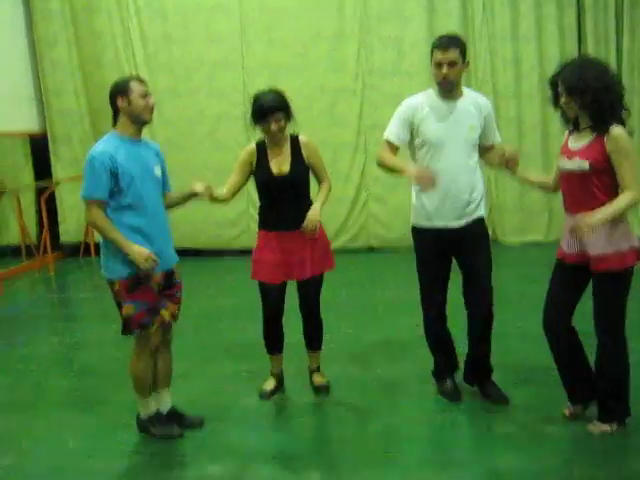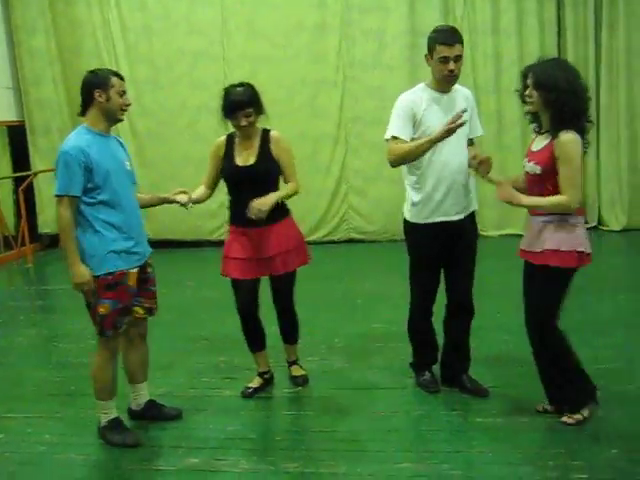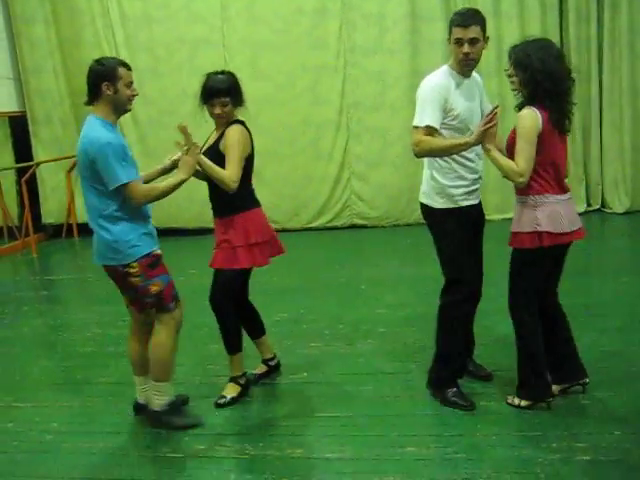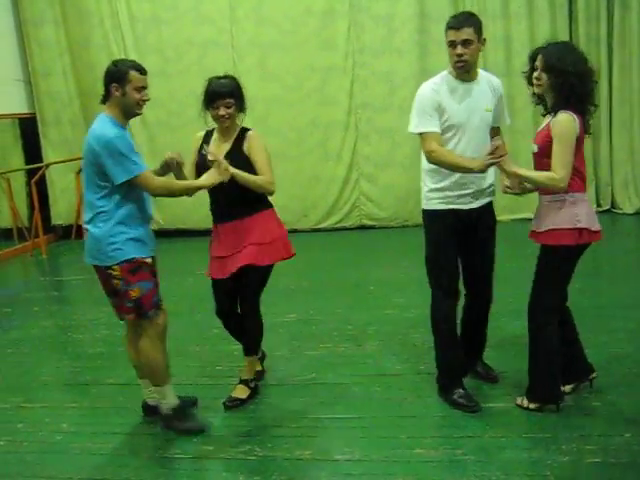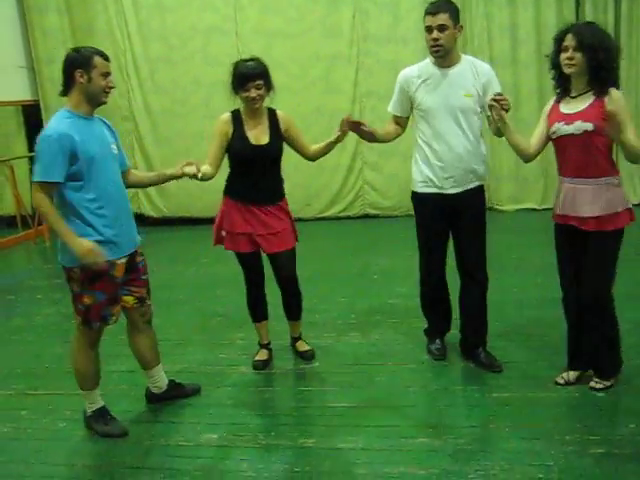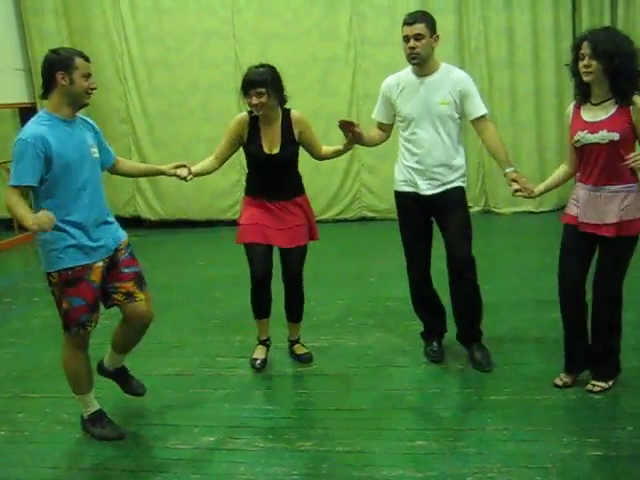
dt=0.5s
person 1, frame 1
left shoulder: (480, 105)
right shoulder: (413, 107)
left elbow: (488, 151)
right elbow: (384, 153)
left wrist: (504, 157)
right wrist: (408, 168)
left hip: (471, 220)
right hip: (429, 224)
left knee: (481, 300)
right knee: (433, 305)
left ankle: (478, 372)
right ankle: (445, 372)
person 1, frame 2
left shoulder: (467, 97)
right shoulder: (409, 102)
right elbow: (394, 156)
left wrist: (477, 160)
right wrist: (438, 136)
left hip: (463, 216)
right hip: (424, 219)
left knee: (462, 300)
right knee: (423, 297)
left ankle: (456, 369)
right ankle: (423, 365)
person 1, frame 3
left shoulder: (476, 82)
right shoulder: (435, 85)
right elbow: (420, 145)
right wrist: (470, 141)
left hip: (471, 200)
right hip: (444, 204)
left knee: (471, 287)
right knee: (461, 286)
left ankle: (461, 357)
right ankle: (442, 377)
person 1, frame 4
left shoulder: (493, 86)
right shoulder: (431, 91)
right elbow: (431, 150)
right wrist: (472, 165)
left hip: (481, 204)
right hip: (441, 206)
left knee: (481, 289)
right knee: (445, 294)
left ankle: (472, 357)
right ankle: (450, 382)
person 1, frame 5
left shoulder: (481, 72)
right shoulder: (410, 77)
left elbow: (498, 129)
right elbow: (397, 125)
right wrist: (370, 132)
left hip: (470, 188)
right hip: (428, 189)
left knee: (474, 270)
right knee: (431, 269)
left ankle: (475, 343)
right ankle: (436, 332)
person 1, frame 6
left shoulder: (458, 80)
right shoulder: (392, 86)
left elbow: (484, 127)
right elbow: (382, 132)
left wrist: (508, 169)
right wrist: (361, 136)
left hip: (449, 185)
right hip: (408, 189)
left knee: (461, 261)
right knee: (418, 267)
left ankle: (471, 337)
right ankle: (433, 333)
person 2, frame 1
left shoulder: (153, 151)
right shoulder: (103, 155)
right elbow: (94, 213)
left wrist: (188, 196)
right wrist: (129, 248)
left hip: (165, 262)
right hip: (129, 269)
left knee: (164, 337)
right knee: (146, 341)
left ankle: (164, 408)
right ankle: (146, 414)
person 2, frame 2
left shoulder: (116, 144)
right shoulder: (75, 149)
right elbow: (65, 211)
left wrist: (165, 198)
right wrist: (75, 264)
left hip: (137, 256)
right hip: (105, 265)
left knee: (138, 331)
right knee: (110, 342)
left ankle: (141, 402)
right ankle: (108, 420)
person 2, frame 3
left shoulder: (106, 131)
right shoulder: (102, 139)
right elbow: (137, 195)
left wrist: (164, 168)
right wrist: (181, 175)
left hip: (132, 243)
right hip: (128, 246)
left knee: (144, 320)
right knee: (170, 316)
left ankle: (147, 396)
right ankle: (159, 403)
person 2, frame 4
left shoulder: (119, 132)
right shoulder: (106, 136)
right elbow: (151, 186)
left wrist: (165, 170)
right wrist: (203, 182)
left hip: (134, 246)
right hip: (117, 250)
left knee: (141, 326)
right knee: (153, 323)
left ankle: (157, 398)
right ankle: (166, 406)
person 2, frame 5
left shoulder: (103, 127)
right shoulder: (58, 133)
left elbow: (126, 177)
right elbow: (41, 195)
left wrist: (171, 174)
right wrist: (72, 240)
left hip: (125, 245)
right hip: (91, 255)
left knee: (140, 316)
right knee: (90, 332)
left ankle: (159, 386)
right ankle: (93, 408)
person 2, frame 6
left shoulder: (87, 127)
right shoulder: (34, 137)
left elbow: (113, 164)
right elbow: (15, 194)
left wrist: (160, 170)
right wrist: (31, 220)
left hip: (111, 240)
right hip: (70, 254)
left knee: (141, 313)
right knee: (78, 335)
left ankle: (113, 363)
right ankle: (90, 411)
person 3, frame 1
right shoulder: (570, 135)
right elbow: (555, 184)
left wrist: (599, 217)
right wrist: (519, 173)
left hip: (610, 242)
right hip: (574, 241)
left knee: (608, 329)
right knee: (554, 320)
right ankle: (582, 395)
person 3, frame 2
left shoulder: (567, 140)
right shoulder: (540, 135)
left elbow: (570, 200)
left wrist: (521, 200)
right wrist: (494, 179)
left hip: (561, 240)
right hip: (539, 238)
left knee: (541, 323)
right knee: (541, 322)
left ankle: (581, 394)
right ankle: (564, 397)
person 3, frame 3
left shoulder: (529, 115)
right shoulder: (553, 114)
left elbow: (520, 175)
left wrist: (490, 147)
left hip: (538, 219)
right hip: (558, 215)
left knee: (522, 305)
right knee: (544, 299)
left ankle: (534, 388)
right ankle: (569, 373)
person 3, frame 4
left shoulder: (565, 119)
right shoulder: (555, 117)
left elbow: (559, 179)
left wrist: (515, 170)
right wrist: (523, 185)
left hip: (566, 220)
right hip: (554, 218)
left knee: (541, 305)
right knee: (552, 301)
left ankle: (543, 391)
right ankle: (576, 369)
person 3, frame 5
right shoulder: (555, 104)
right elbow: (529, 153)
right wrist: (503, 124)
left hip: (604, 204)
right hip: (568, 204)
left knee: (596, 289)
right knee: (571, 289)
left ankle: (607, 365)
right ankle: (579, 361)
person 3, frame 6
right shoulder: (575, 109)
right elbow: (572, 165)
right wrist: (537, 191)
right hip: (582, 206)
left knee: (606, 292)
right knee: (569, 287)
left ankle: (605, 368)
right ankle: (574, 362)
person 4, frame 1
left shoulder: (304, 145)
right shoulder: (252, 153)
left elbow: (325, 182)
right elbow: (228, 192)
left wrist: (317, 208)
right wrist: (210, 193)
left hip: (307, 237)
right hip: (272, 240)
left knee: (310, 307)
right knee: (271, 311)
left ankle: (315, 369)
right ankle: (275, 373)
person 4, frame 2
left shoulder: (274, 140)
right shoulder: (222, 145)
left elbow: (294, 185)
right elbow: (207, 188)
left wrist: (270, 200)
right wrist: (191, 198)
left hip: (277, 232)
right hip: (240, 236)
left knee: (284, 302)
right knee: (246, 307)
left ankle: (293, 361)
right ankle: (263, 372)
person 4, frame 3
left shoulder: (236, 131)
right shoulder: (220, 131)
left elbow: (231, 182)
left wrist: (196, 156)
left hip: (242, 225)
right hip: (230, 225)
left knee: (221, 299)
right knee: (236, 299)
left ankle: (237, 377)
right ankle: (270, 359)
person 4, frame 4
left shoulder: (250, 138)
right shoulder: (203, 139)
left elbow: (269, 185)
left wrist: (230, 170)
right wrist: (176, 169)
left hip: (258, 229)
right hip: (224, 233)
left knee: (248, 303)
right knee: (224, 308)
left ankle: (247, 379)
right ankle: (256, 353)
person 4, frame 5
left shoulder: (280, 119)
right shoulder: (227, 122)
left elbow: (310, 153)
right elbow: (211, 170)
left wrist: (336, 138)
right wrist: (197, 172)
left hip: (274, 210)
right hip: (239, 212)
left knee: (288, 278)
right knee: (253, 279)
left ankle: (296, 337)
right ankle: (264, 344)
person 4, frame 6
left shoulder: (295, 119)
right shoulder: (243, 122)
left elbow: (318, 152)
right elbow: (217, 160)
left wrist: (346, 146)
right wrist: (191, 172)
left hip: (293, 207)
right hip: (257, 208)
left knee: (293, 277)
right knee: (260, 277)
left ankle: (294, 340)
right ankle: (262, 341)
